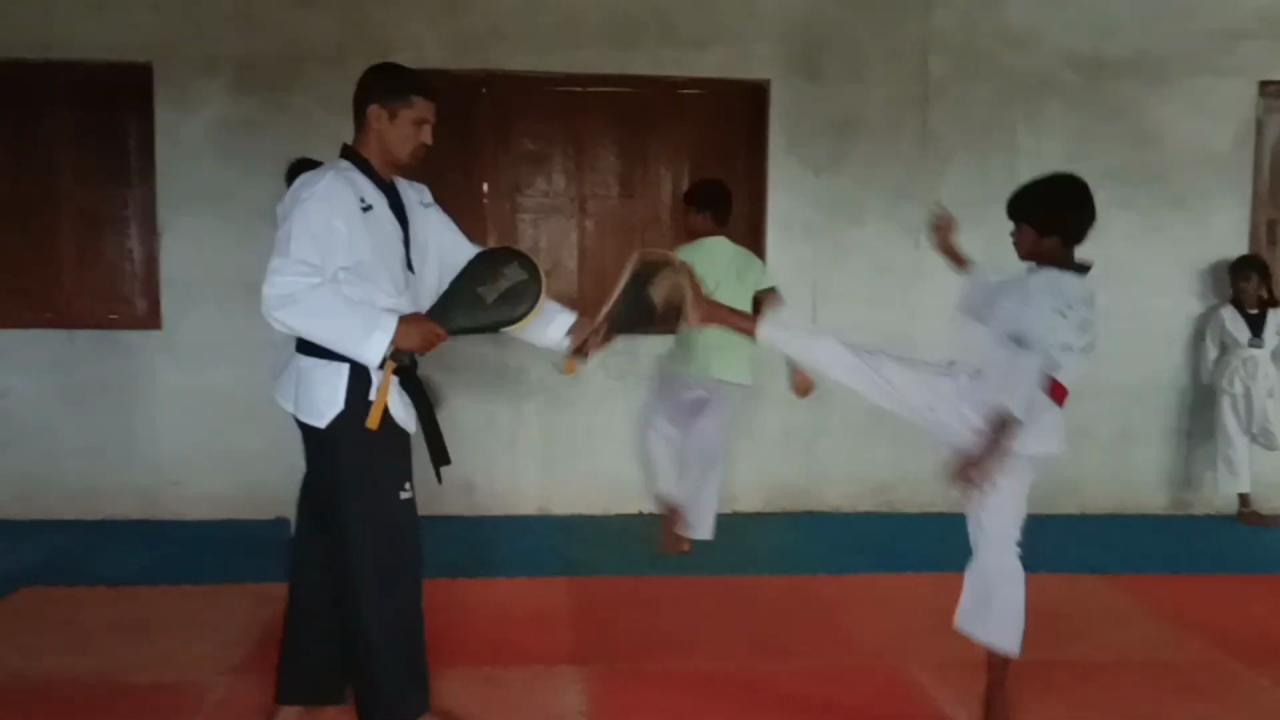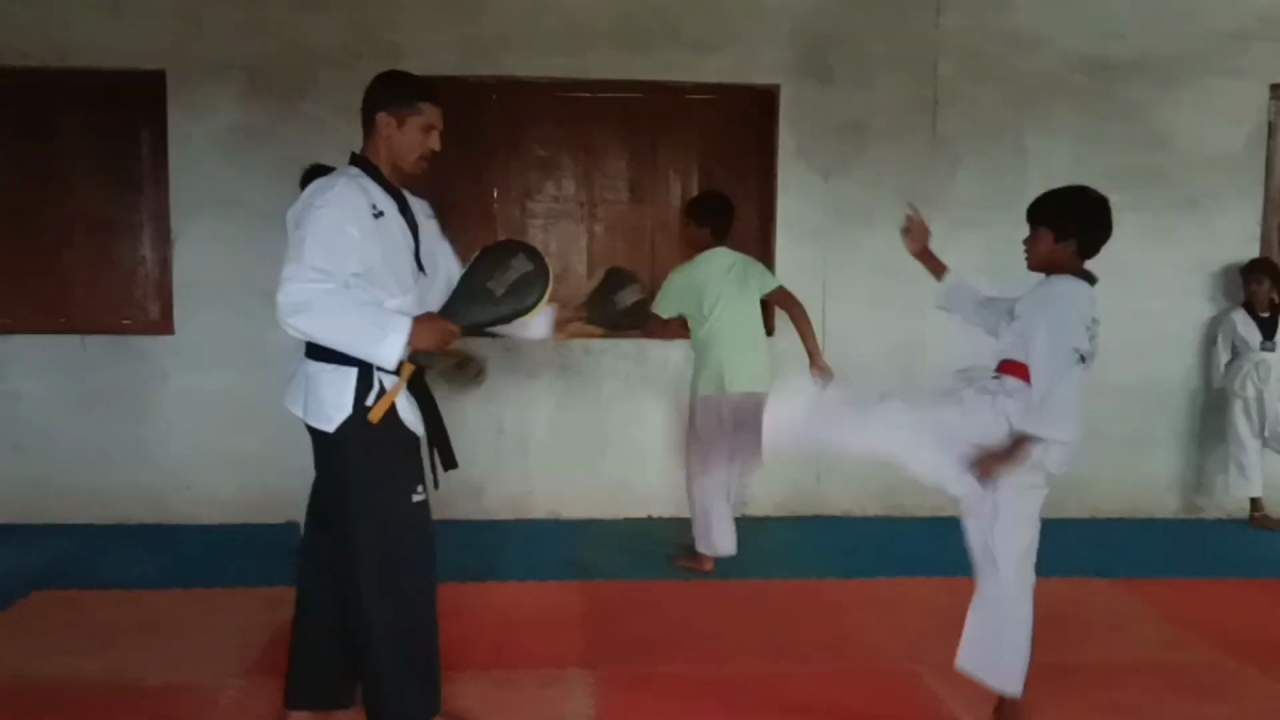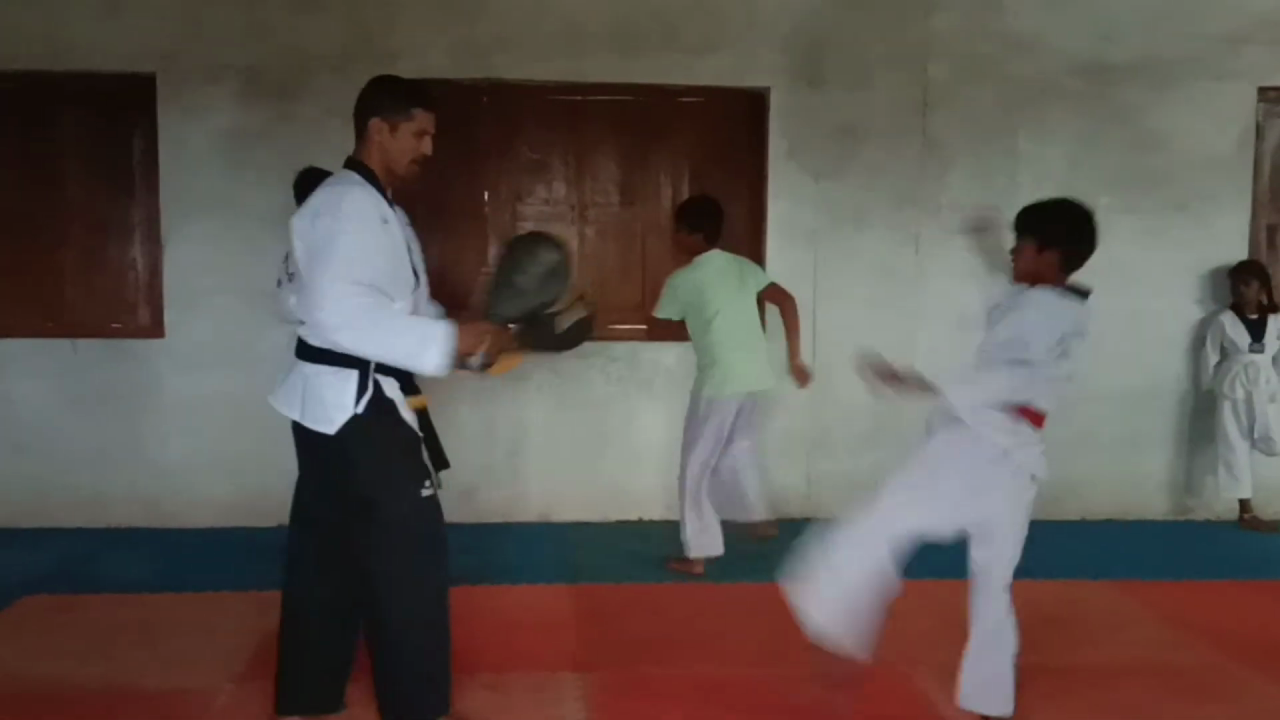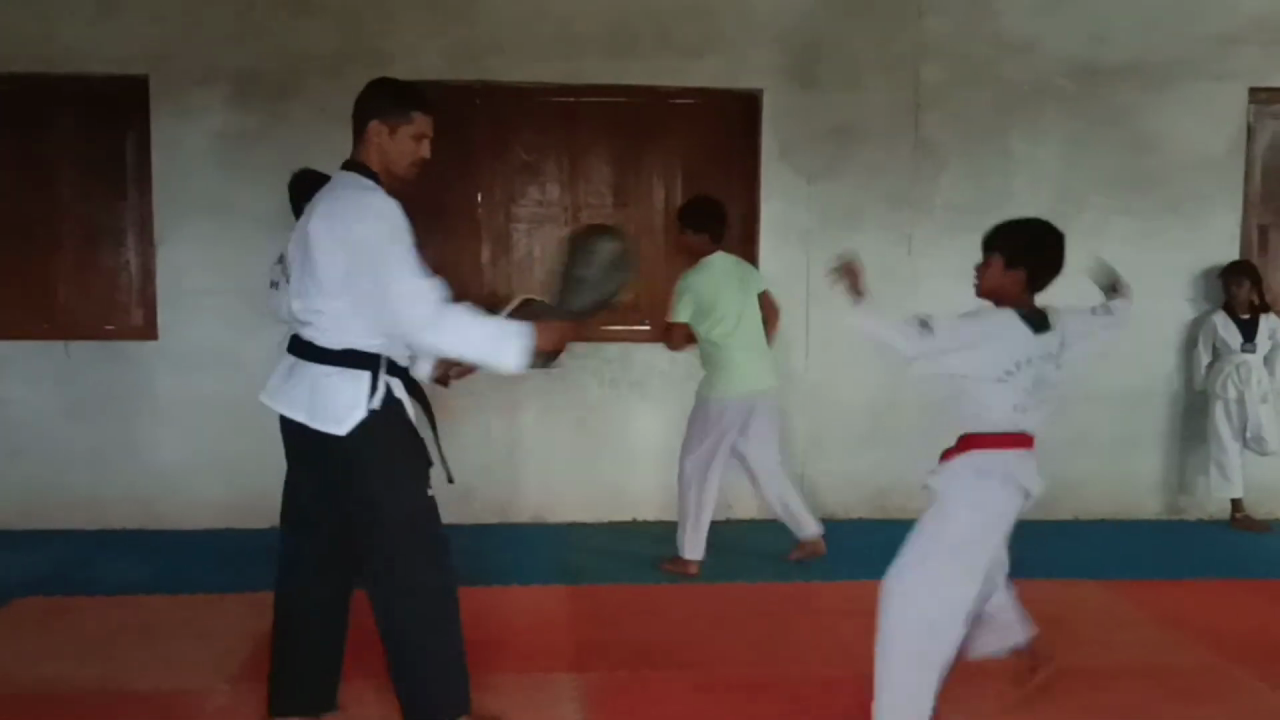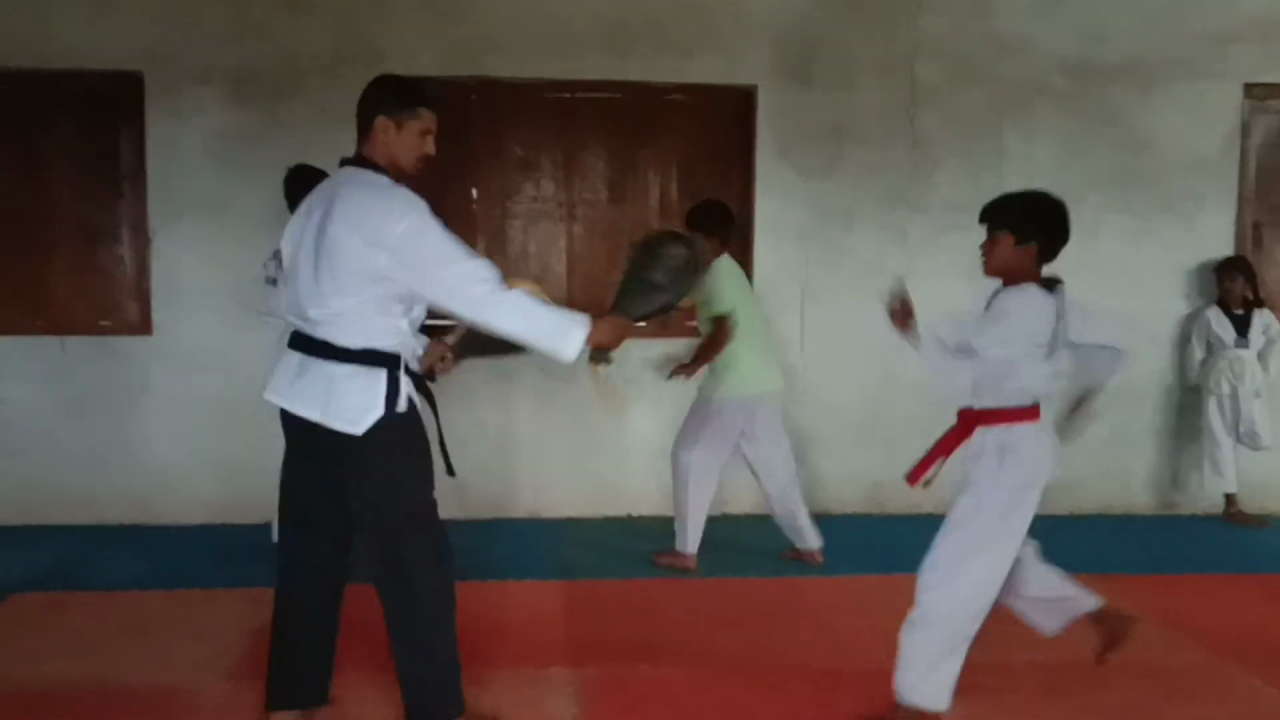
dt=0.1s
person 1, frame 1
left shoulder: (407, 201)
right shoulder: (326, 194)
right elbow: (284, 295)
left wrist: (566, 325)
right wrist: (387, 332)
left hip: (371, 396)
right hip: (344, 394)
left knee: (332, 549)
right knee: (381, 556)
person 1, frame 2
left shoulder: (409, 209)
right shoulder: (337, 202)
left elbow: (456, 292)
right elbow: (302, 302)
right wrist: (403, 334)
left hip: (381, 397)
right hip: (358, 400)
left knee: (339, 549)
right knee: (396, 557)
person 1, frame 3
left shoulder: (377, 207)
right shoulder: (348, 206)
left elbow: (398, 307)
right elbow: (340, 312)
right wrist: (446, 342)
left hip: (326, 398)
right hip: (353, 401)
left knee: (326, 550)
right knee: (407, 556)
person 1, frame 4
left shoulder: (334, 203)
right shoulder: (365, 208)
right elbow: (417, 314)
left wrist: (427, 365)
right wrist: (525, 340)
left hip: (315, 396)
right hip: (355, 402)
left knee: (314, 553)
right knee: (411, 557)
person 1, frame 5
left shoulder: (321, 201)
right shoulder: (388, 209)
right elbow: (477, 292)
left wrist: (407, 348)
right wrist: (584, 331)
left hip: (307, 389)
right hip: (363, 400)
left knee: (311, 547)
right knee: (412, 558)
person 2, frame 1
left shoulder: (1040, 284)
right shoulder: (1080, 288)
left elbow: (1022, 364)
left wrist: (993, 439)
right wrist: (953, 255)
left hip: (994, 412)
right hip: (1037, 430)
left knee: (861, 364)
right knee: (997, 553)
left ankle: (734, 321)
person 2, frame 2
left shoulder: (1057, 293)
right shoulder: (1073, 294)
left elbow: (1061, 375)
right elbow: (991, 314)
left wrist: (1015, 447)
right wrist: (925, 257)
left hip: (1001, 416)
right hip: (1032, 448)
left knee: (859, 418)
right knee: (1005, 572)
person 2, frame 3
left shoulder: (1038, 305)
right shoulder: (1066, 309)
left elbow: (1010, 380)
left wrist: (915, 383)
left hip: (981, 445)
right hip: (1018, 458)
left knee: (876, 525)
right knee: (991, 589)
left ankle: (837, 629)
person 2, frame 4
left shoulder: (994, 328)
right shoulder: (1055, 325)
left elbow: (916, 343)
right elbow: (1110, 312)
left wrist: (860, 297)
right wrist: (1115, 290)
left hip: (981, 475)
right hip: (1011, 471)
left knee: (912, 587)
right knee: (965, 578)
right ankle: (1020, 642)
person 2, frame 5
left shoulder: (1024, 303)
right shoulder: (1050, 299)
left elbow: (968, 360)
right elbow: (1104, 353)
left wrist: (910, 329)
right wrist: (1084, 394)
left hip: (1009, 451)
right hip: (1001, 444)
left knee: (951, 574)
right knee: (1006, 561)
right ankle: (1102, 617)
person 3, frame 1
left shoulder: (683, 256)
right shoulder: (746, 260)
right wrist: (797, 367)
left hip: (693, 364)
right hip: (735, 370)
left knee: (658, 435)
right knee: (708, 455)
left ankle: (677, 520)
right ankle: (695, 531)
person 3, frame 2
left shoulder: (685, 276)
right shoulder: (750, 267)
left elbow: (656, 328)
right elbow: (793, 306)
right wrist: (815, 357)
left hip: (716, 379)
right hip: (756, 378)
left knee: (706, 465)
right knee: (733, 460)
left ankle: (708, 551)
right ankle: (714, 541)
person 3, frame 3
left shoulder: (681, 280)
right shoulder: (743, 266)
right elbow: (787, 302)
right wrist: (795, 357)
left hip: (720, 381)
right hip: (757, 376)
left knee: (697, 466)
right knee: (736, 454)
left ankle: (695, 554)
right ankle: (757, 517)
person 3, frame 4
left shoulder: (692, 282)
right shoulder: (742, 268)
left elbow: (674, 340)
right elbow: (771, 312)
left hip: (726, 382)
right hip: (761, 378)
left knee: (697, 465)
right knee: (765, 463)
left ankle: (689, 556)
right ankle: (811, 537)
person 3, frame 5
left shoulder: (715, 279)
right shoulder: (729, 273)
left elbow: (721, 332)
left wrist: (690, 365)
left hip: (733, 384)
right hip: (763, 381)
left knee: (691, 456)
right knee: (775, 466)
left ankle: (685, 549)
right ankle: (810, 545)
person 4, frame 1
right shoulder: (1223, 315)
right elbow: (1210, 351)
right wrist: (1211, 381)
right hip: (1233, 383)
right knee: (1235, 441)
right ankle: (1245, 506)
person 4, frame 2
right shoulder: (1235, 319)
right elbow: (1221, 354)
right wrist: (1223, 385)
right hip: (1245, 387)
right knee: (1246, 445)
right ankle: (1257, 510)
person 4, frame 3
right shoulder: (1223, 321)
right elbow: (1210, 356)
right wrist: (1212, 386)
right hip: (1234, 389)
right knee: (1235, 447)
right ankle: (1246, 511)
person 4, frame 4
right shoulder: (1216, 321)
right elbow: (1202, 356)
right wrist: (1204, 387)
left hip: (1257, 389)
right hip: (1226, 389)
right knee: (1227, 447)
right ankle: (1238, 511)
person 4, frame 5
right shoulder: (1209, 316)
right elbow: (1196, 352)
right wrist: (1198, 381)
left hip: (1250, 384)
right hip: (1220, 384)
right knee: (1220, 442)
right ankle: (1231, 505)
